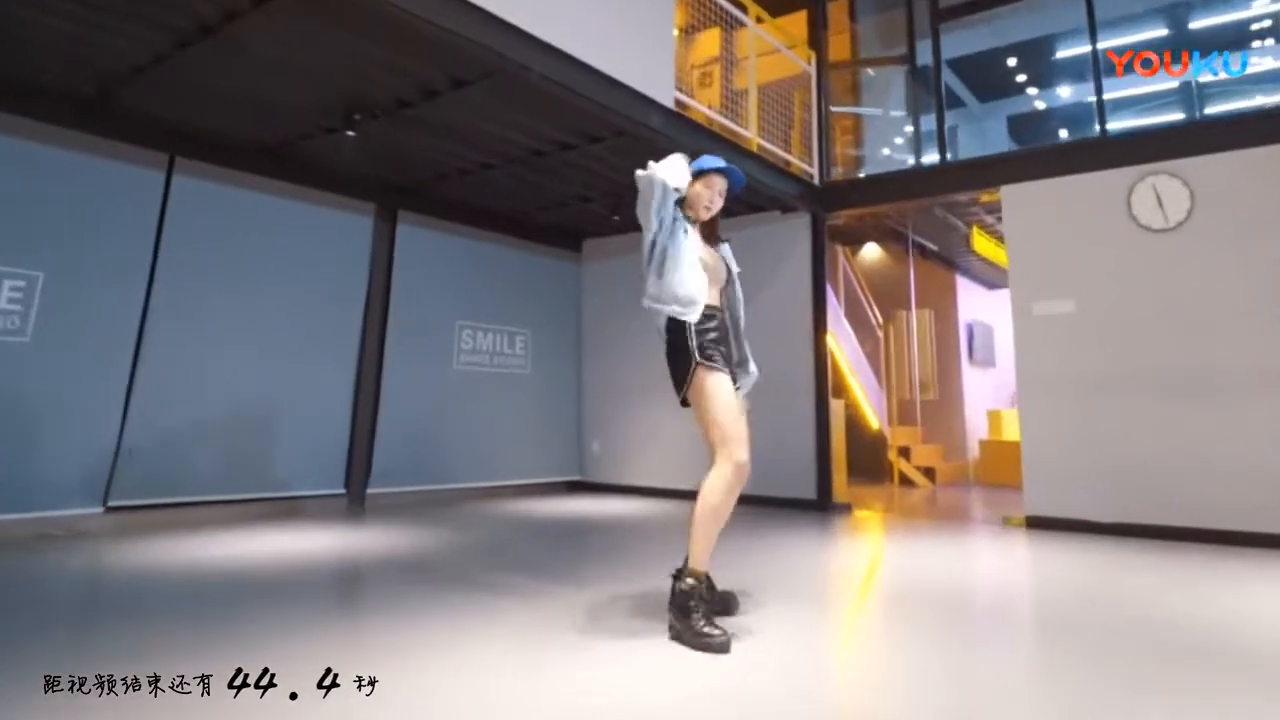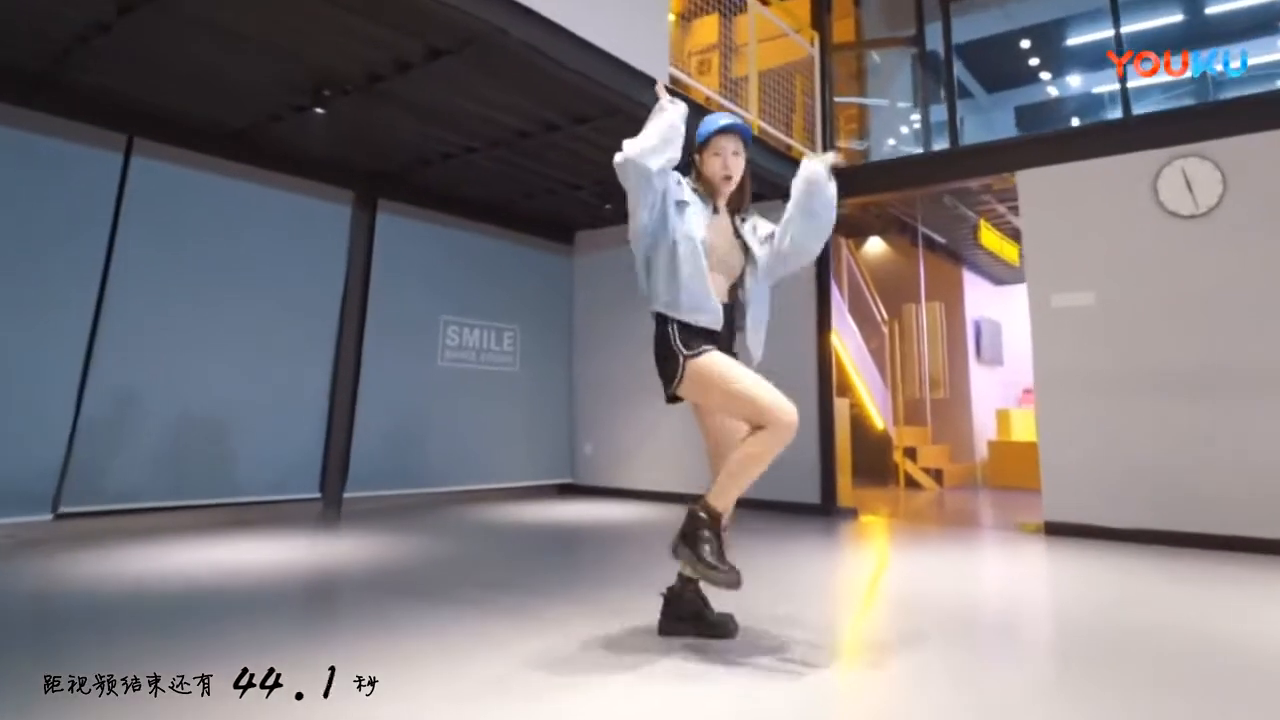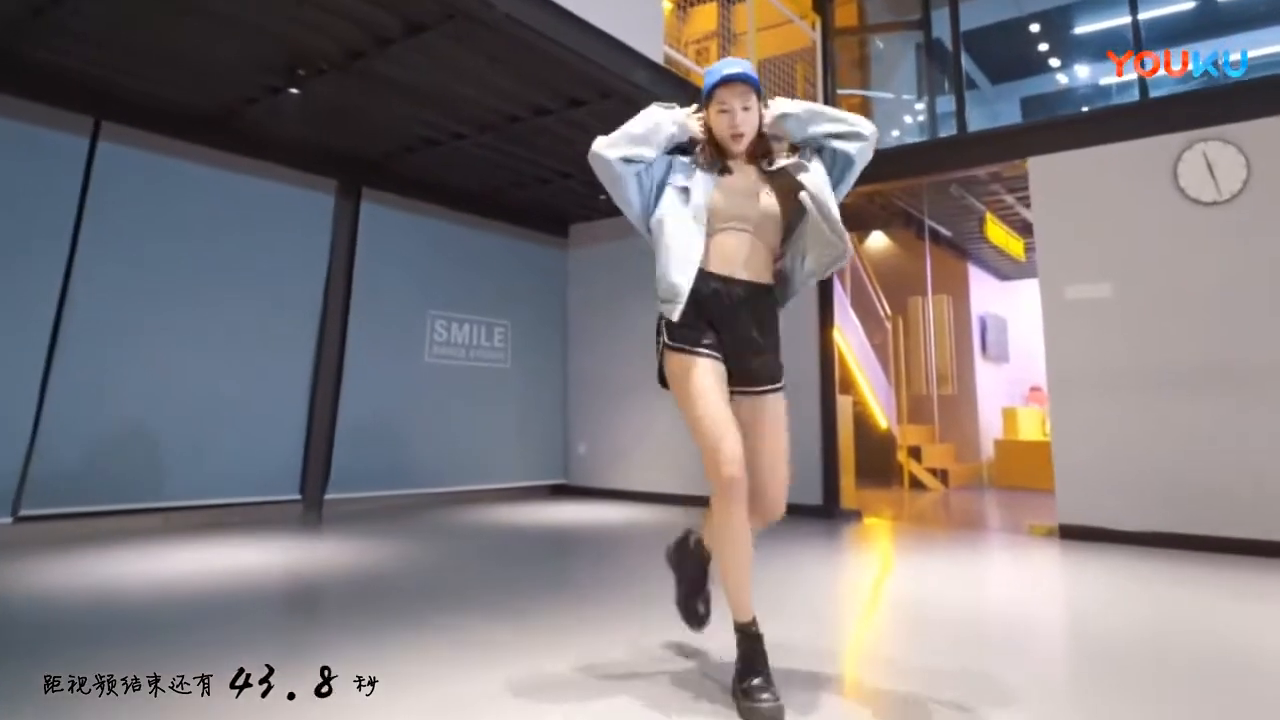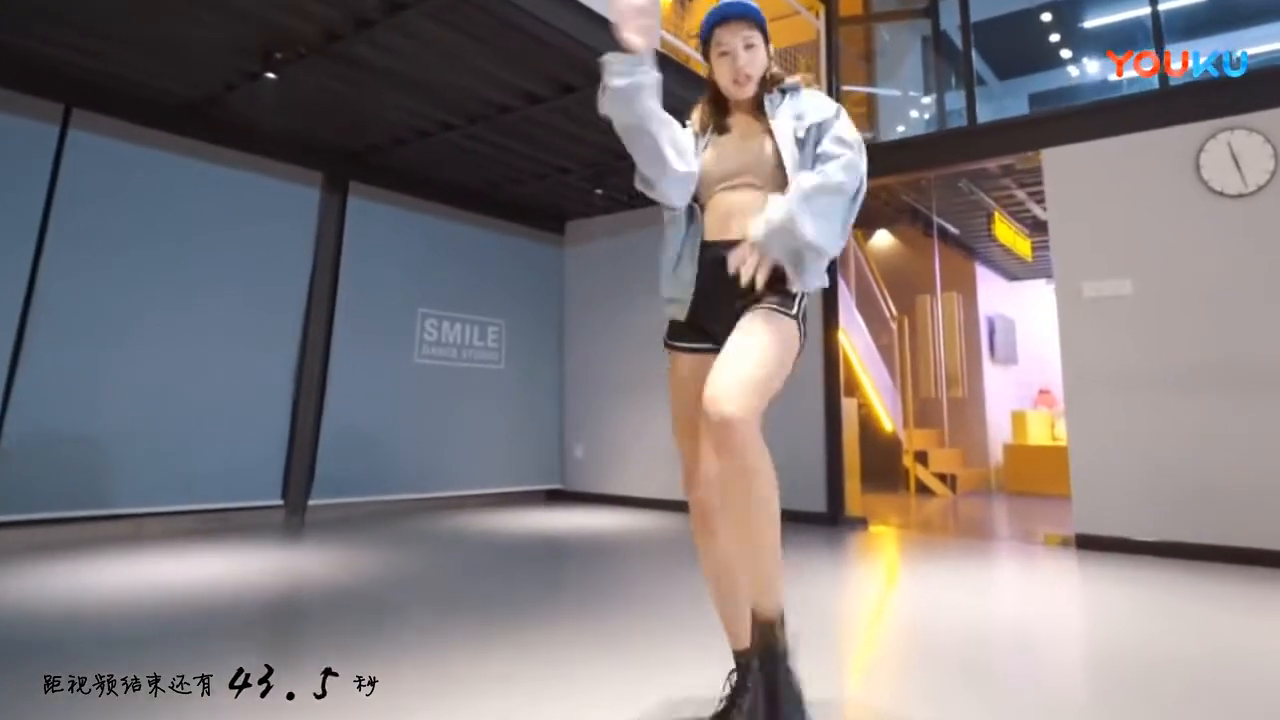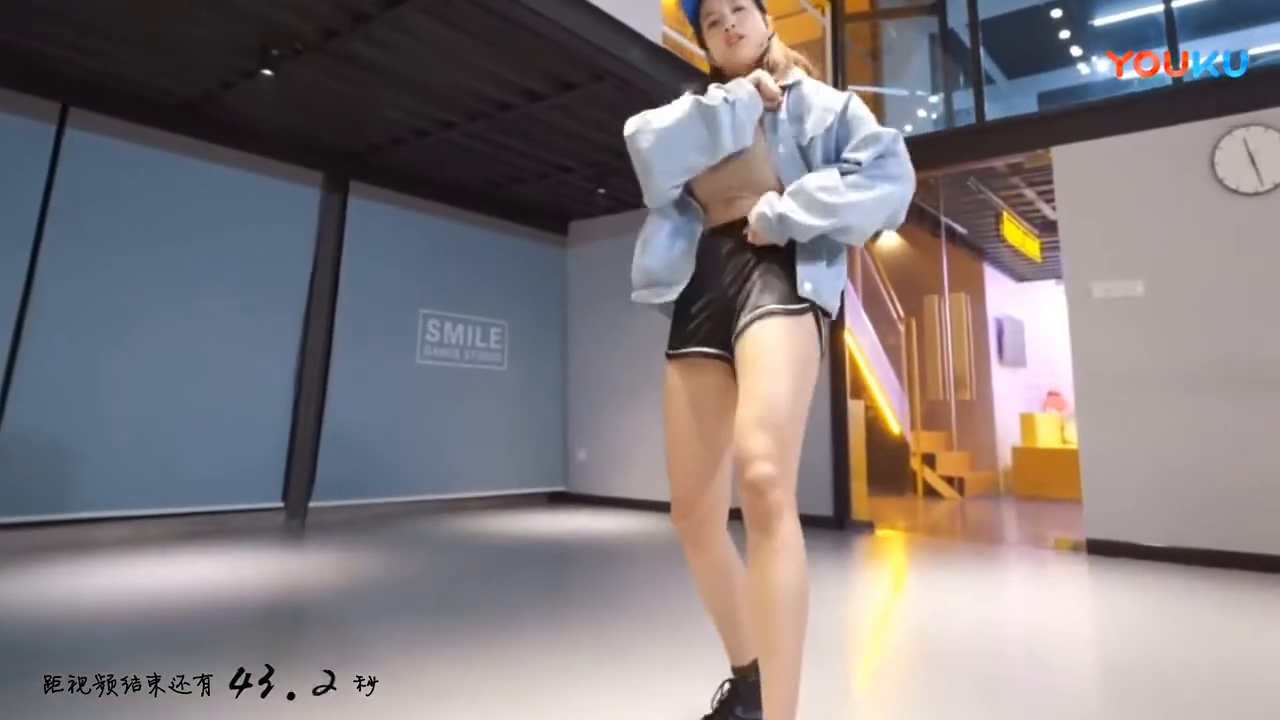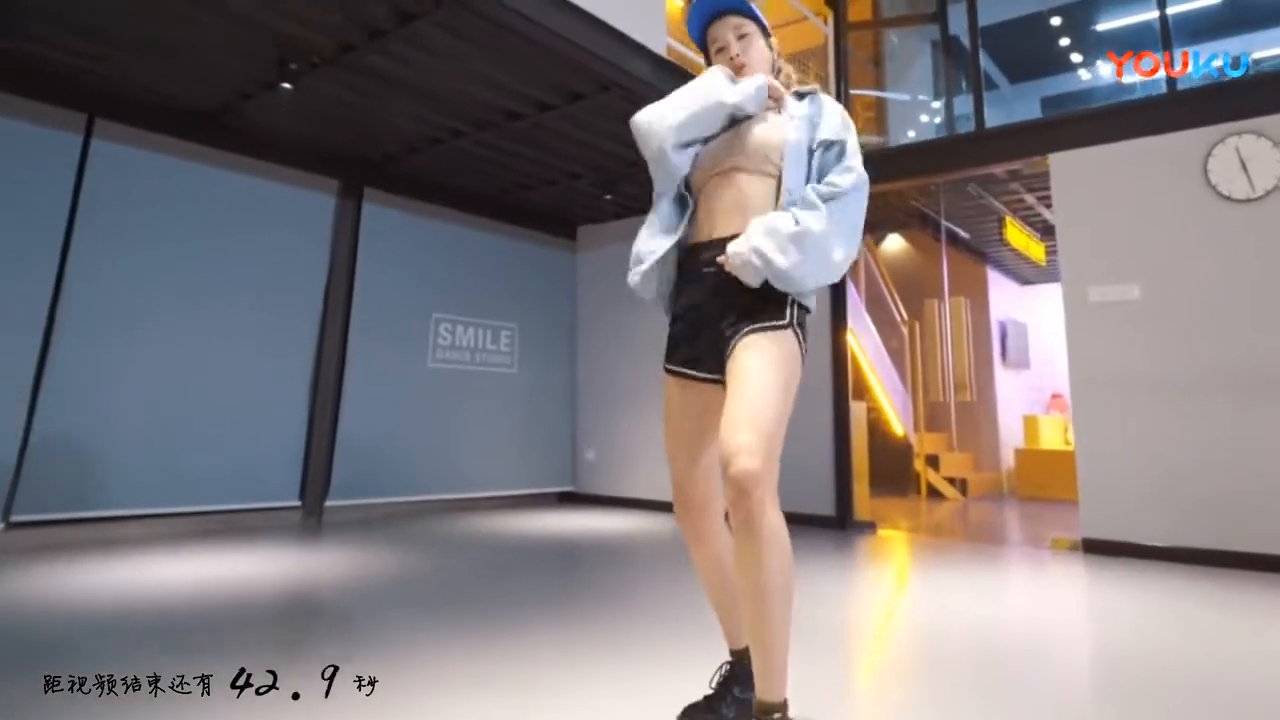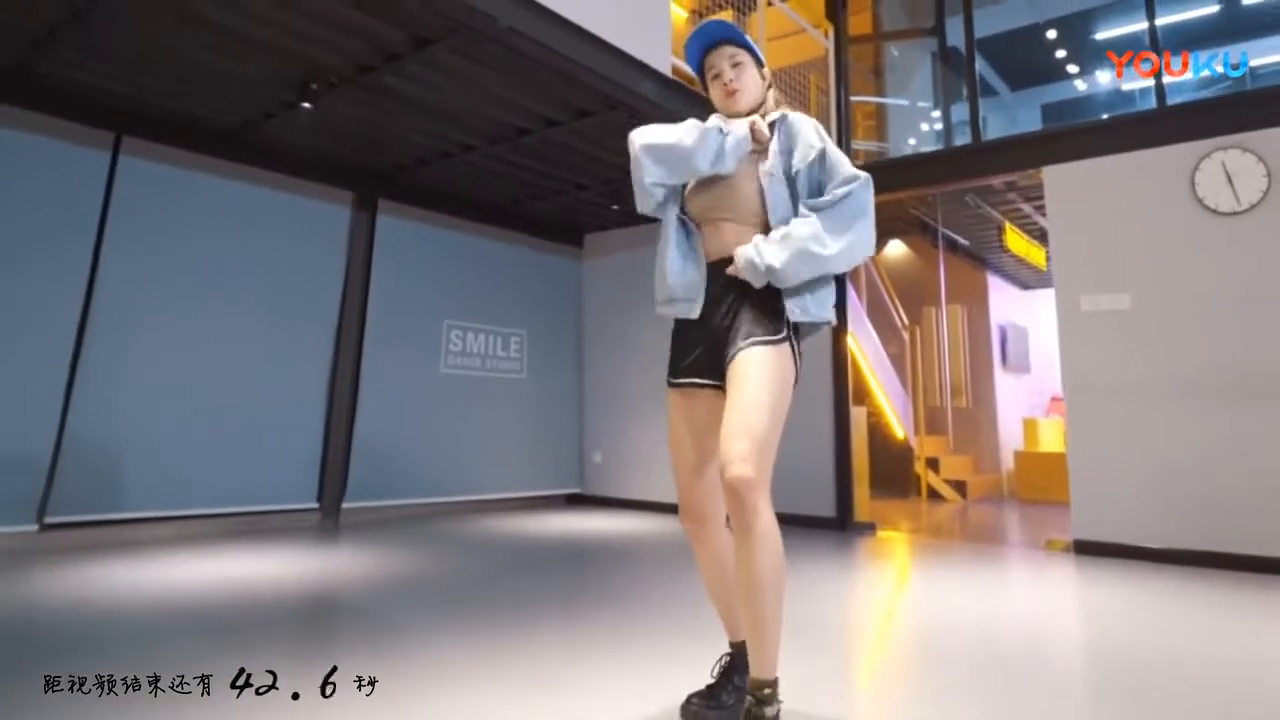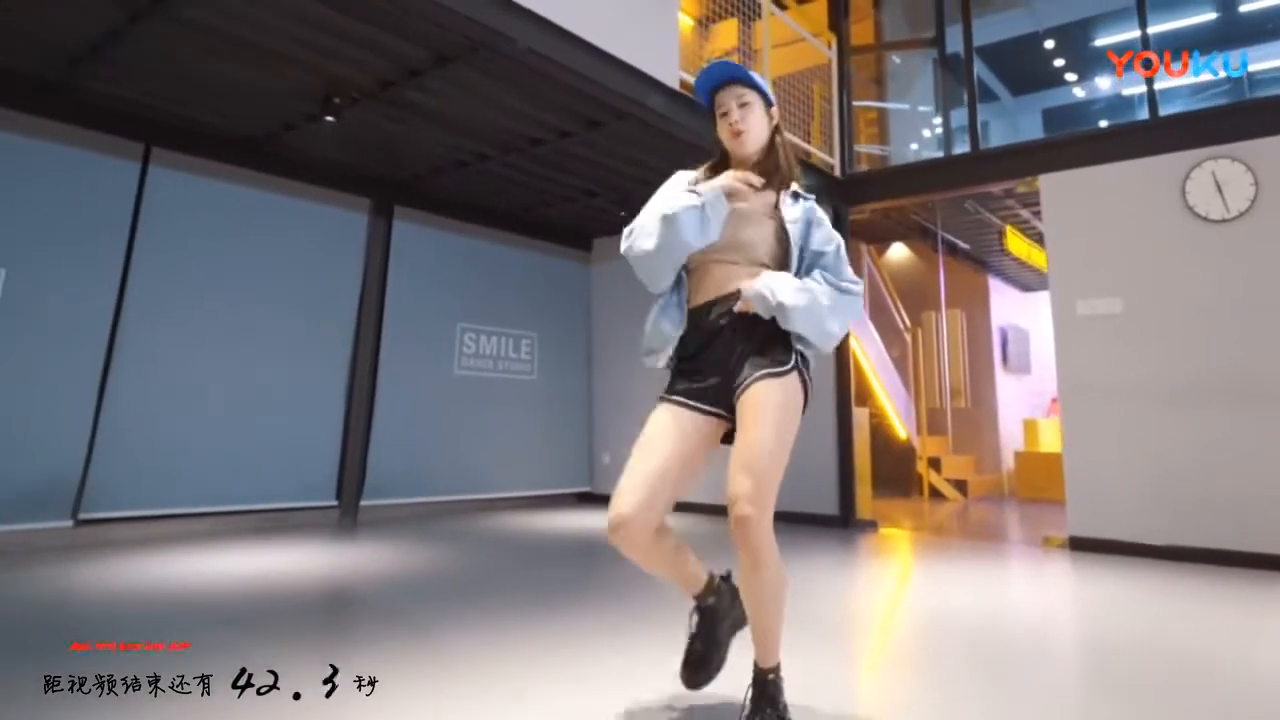
dt=0.3s
person 1, frame 1
left shoulder: (717, 248)
right shoulder: (667, 225)
right elbow: (657, 179)
left wrist: (744, 370)
right wrist: (679, 168)
left hip: (716, 343)
right hip: (690, 342)
left knee: (729, 465)
right knee: (733, 457)
left ankle: (694, 579)
right ankle: (692, 591)
person 1, frame 2
left shoulder: (746, 228)
right shoulder: (675, 199)
left elbow: (794, 247)
right elbow: (636, 163)
left wrist: (814, 179)
right wrist: (669, 114)
left hip: (718, 341)
right hip: (683, 335)
left knee: (733, 470)
right knee: (781, 418)
left ankle: (685, 596)
right ankle: (701, 525)
person 1, frame 3
left shoulder: (791, 172)
right shoulder: (685, 174)
left elbow: (857, 135)
right elbow: (610, 155)
left wrist: (786, 116)
right wrist: (670, 124)
left hip: (758, 330)
right hip: (696, 320)
left knee: (768, 504)
right knee: (731, 475)
left ankle: (694, 549)
right ankle: (750, 649)
person 1, frame 4
left shoulder: (805, 111)
right shoulder: (693, 137)
left elbow: (842, 169)
right elbow: (660, 171)
left wrist: (781, 230)
right wrist: (634, 66)
left hip: (771, 287)
right hip: (698, 295)
left knee: (728, 410)
right knee: (703, 490)
person 1, frame 5
left shoulder: (813, 99)
right shoulder: (708, 116)
left elbow: (887, 173)
right elbow: (648, 148)
left wrist: (784, 212)
right wrist: (737, 104)
left hip: (777, 273)
right hip: (699, 291)
left knee: (765, 481)
right knee: (693, 512)
person 1, frame 6
left shoulder: (815, 112)
right shoulder: (704, 121)
left elbow: (840, 205)
right elbow: (655, 130)
left wrist: (763, 251)
right wrist: (737, 90)
left hip: (765, 290)
right hip: (693, 295)
left knee: (749, 473)
right knee: (694, 505)
person 1, frame 7
left shoulder: (796, 135)
right shoulder: (704, 151)
left elbow: (851, 209)
right elbow: (647, 154)
left wrist: (771, 256)
right wrist: (730, 135)
left hip: (761, 308)
right hip: (697, 318)
left knee: (744, 481)
right knee: (698, 511)
right ankle: (739, 662)
person 1, frame 8
left shoulder: (799, 206)
right shoulder: (691, 190)
left elbow: (842, 293)
right elbow: (644, 253)
left wrist: (780, 293)
right wrist: (707, 197)
left hip: (768, 346)
right hip: (696, 356)
left knee: (748, 513)
right knee: (628, 523)
right ankle: (713, 598)
